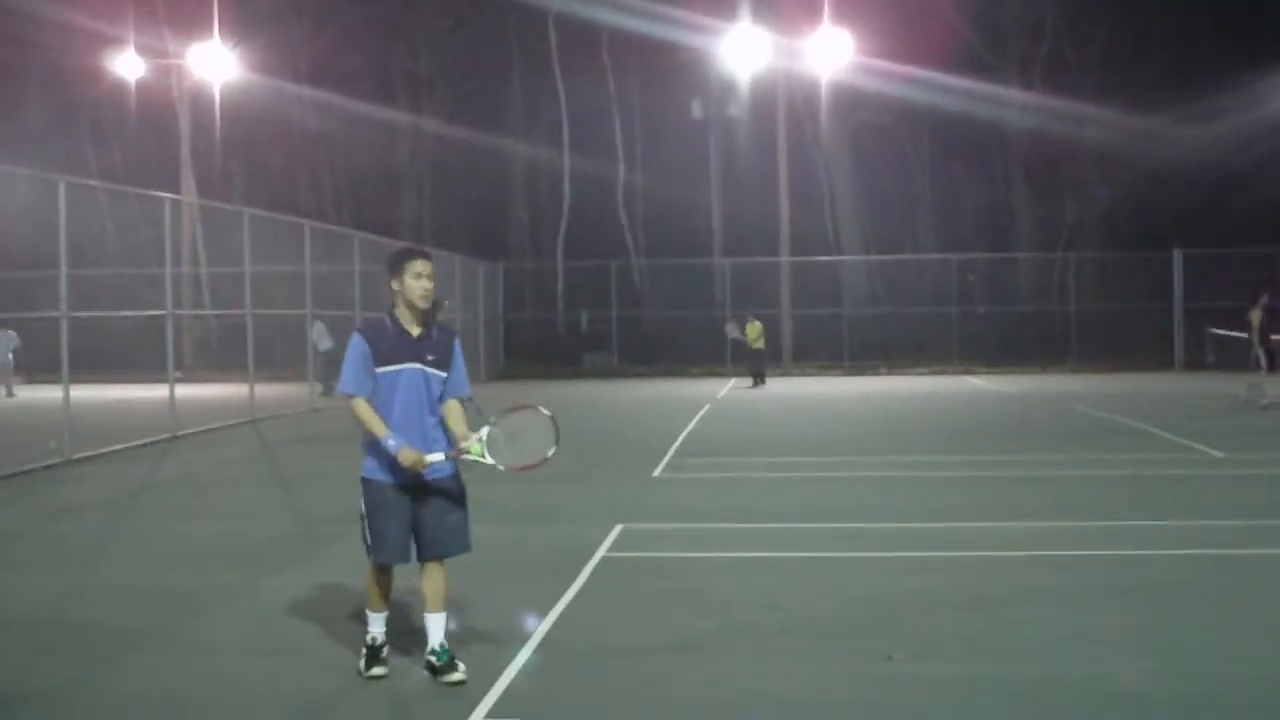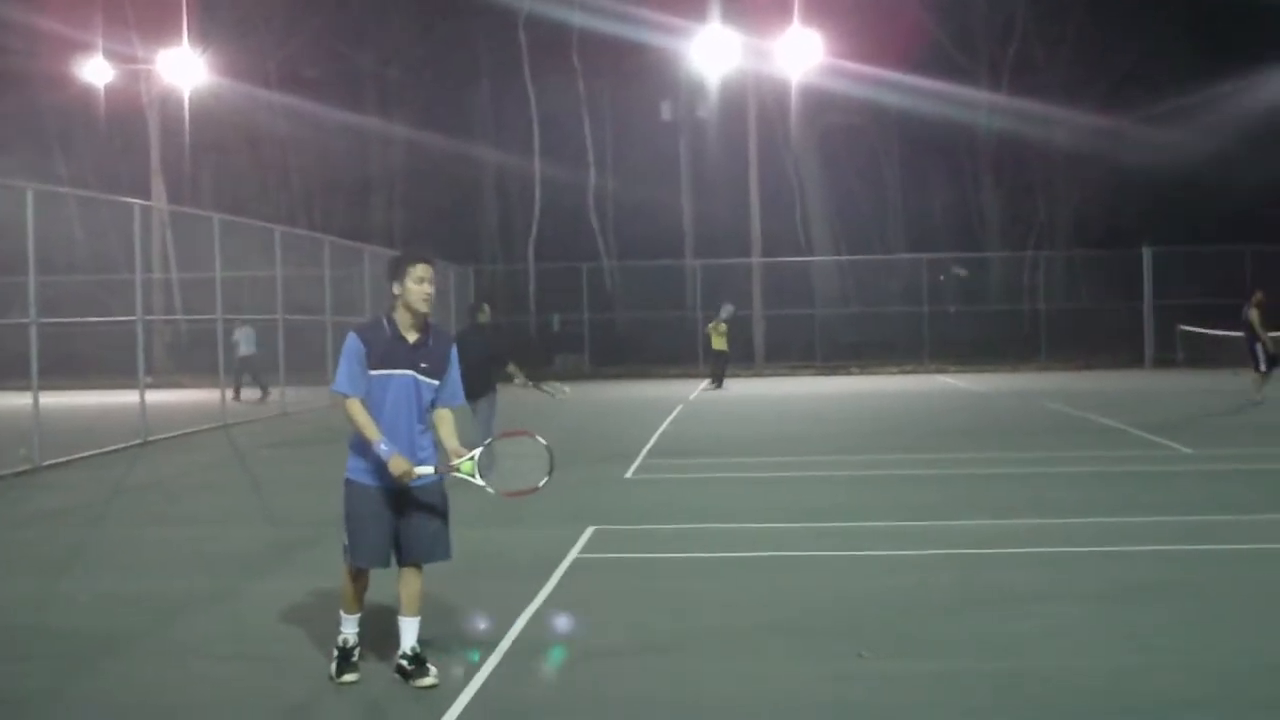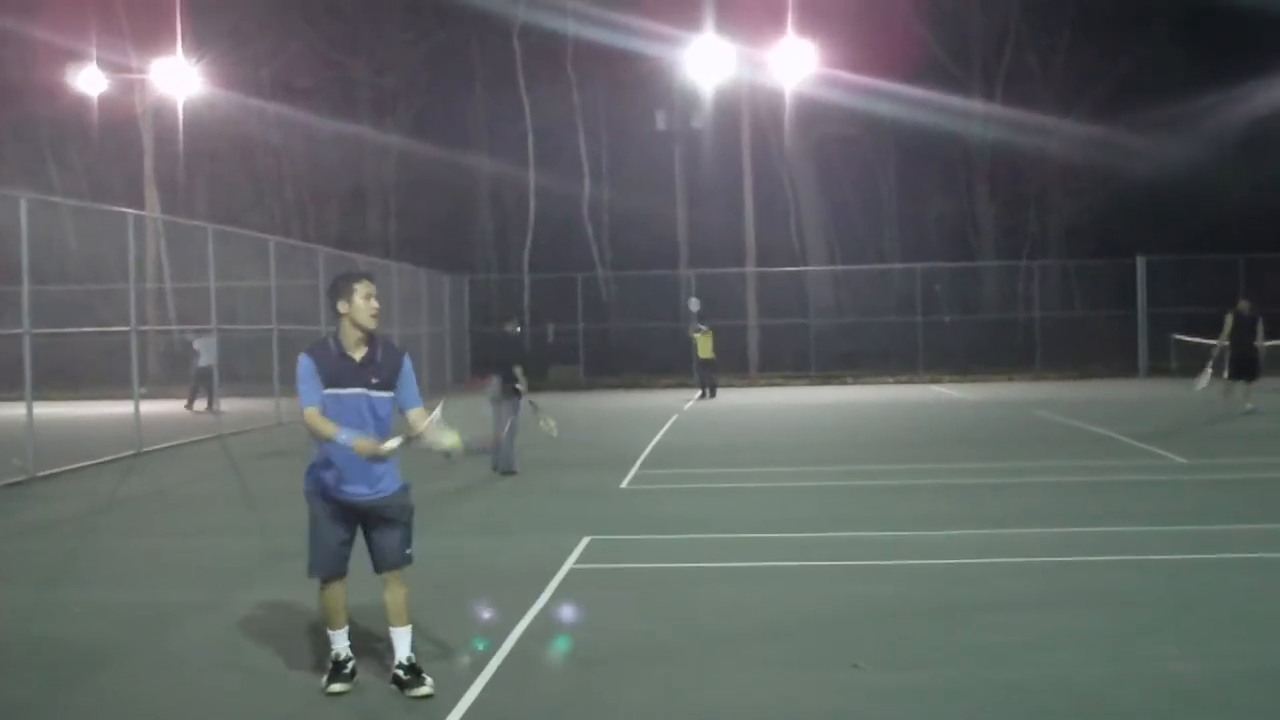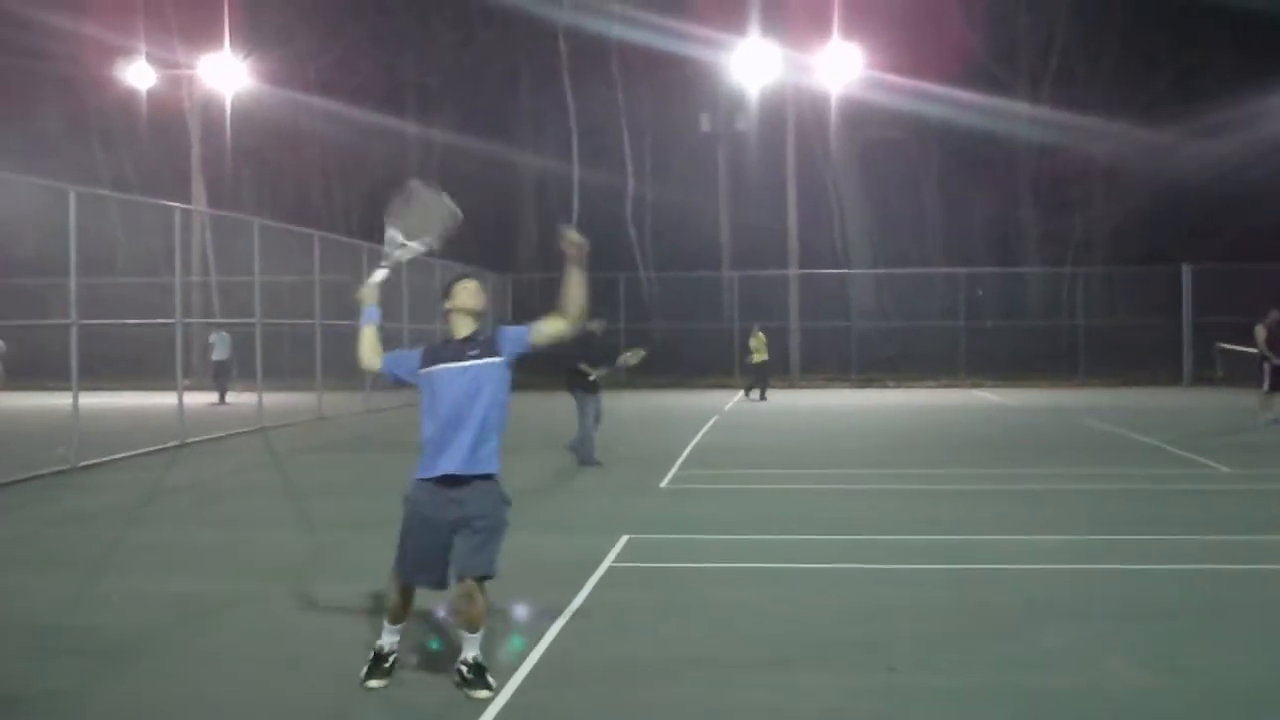
dt=1s
person 1, frame 1
left shoulder: (446, 340)
right shoulder: (368, 337)
left elbow: (450, 399)
right elbow: (357, 400)
left wrist: (463, 434)
right wrist: (395, 446)
left hip: (438, 470)
right hip: (385, 470)
left knee: (435, 555)
right knee: (383, 559)
left ankle: (437, 647)
right ankle: (375, 638)
person 1, frame 2
left shoulder: (443, 346)
right shoulder: (363, 339)
left elbow: (442, 407)
right elbow: (351, 402)
left wrist: (452, 446)
right wrist: (387, 452)
left hip: (421, 475)
right hip: (369, 473)
left knee: (413, 562)
right knee: (360, 563)
left ankle: (408, 651)
right ankle: (347, 641)
person 1, frame 3
left shoulder: (395, 359)
right shoulder: (313, 359)
left elbow: (414, 413)
right elbow: (312, 418)
right wrist: (352, 440)
left hip: (384, 488)
right hip: (330, 490)
left knee: (394, 571)
right knee: (331, 575)
left ankle: (403, 661)
right ankle: (341, 656)
person 1, frame 4
left shoulder: (504, 343)
right shoulder: (426, 357)
left elbow: (569, 322)
right elbow: (371, 361)
left wrist: (575, 264)
right wrist: (371, 308)
left hip: (482, 487)
right hip: (433, 486)
left knee: (471, 583)
right knee: (405, 580)
left ankle: (470, 661)
right ankle: (387, 647)
